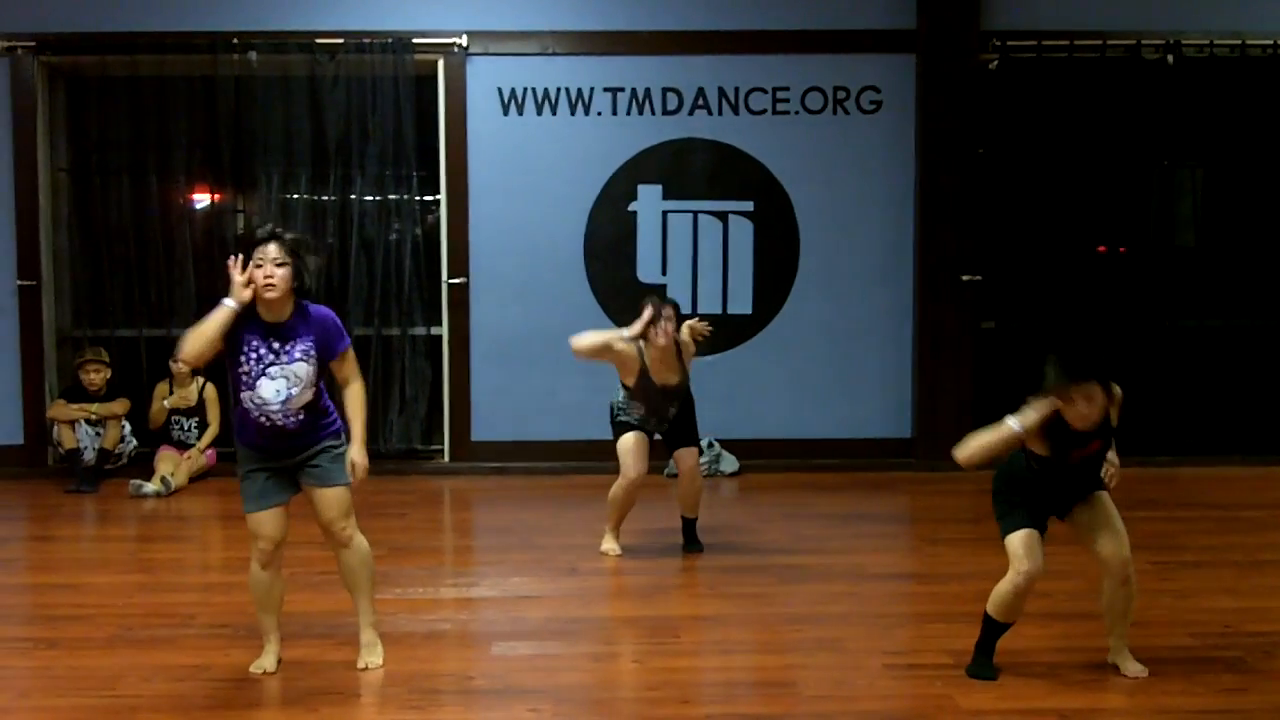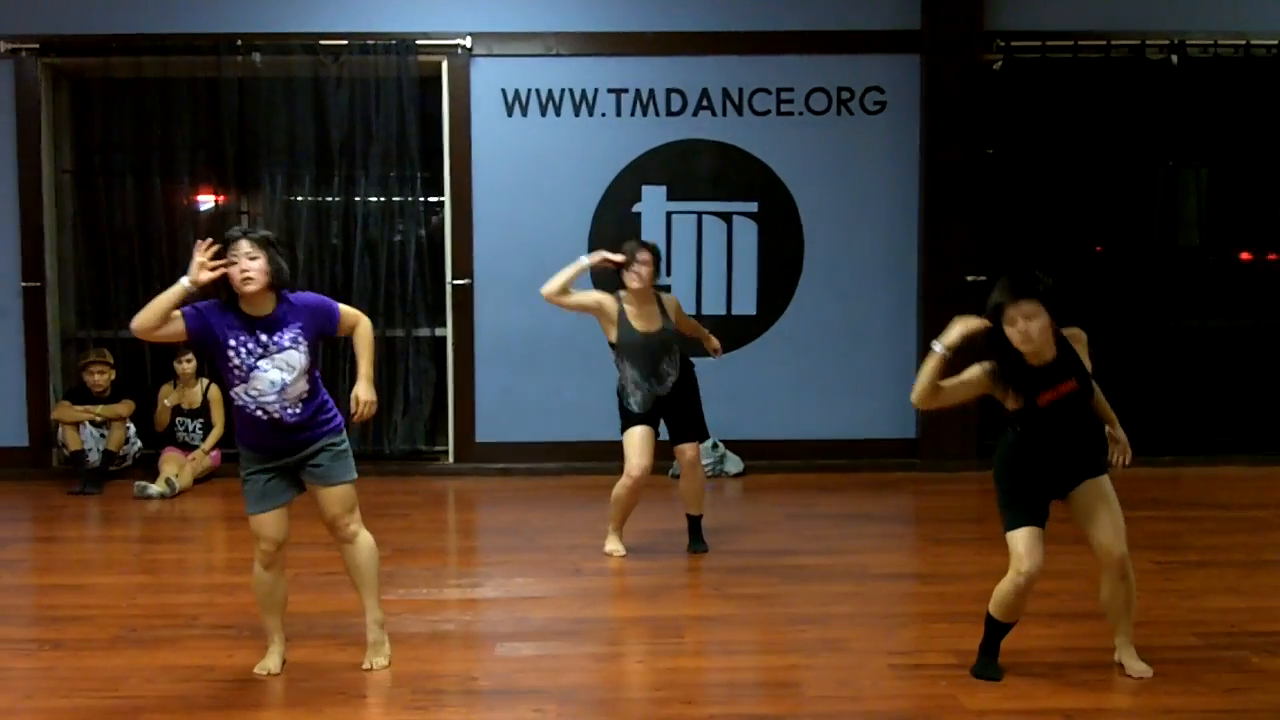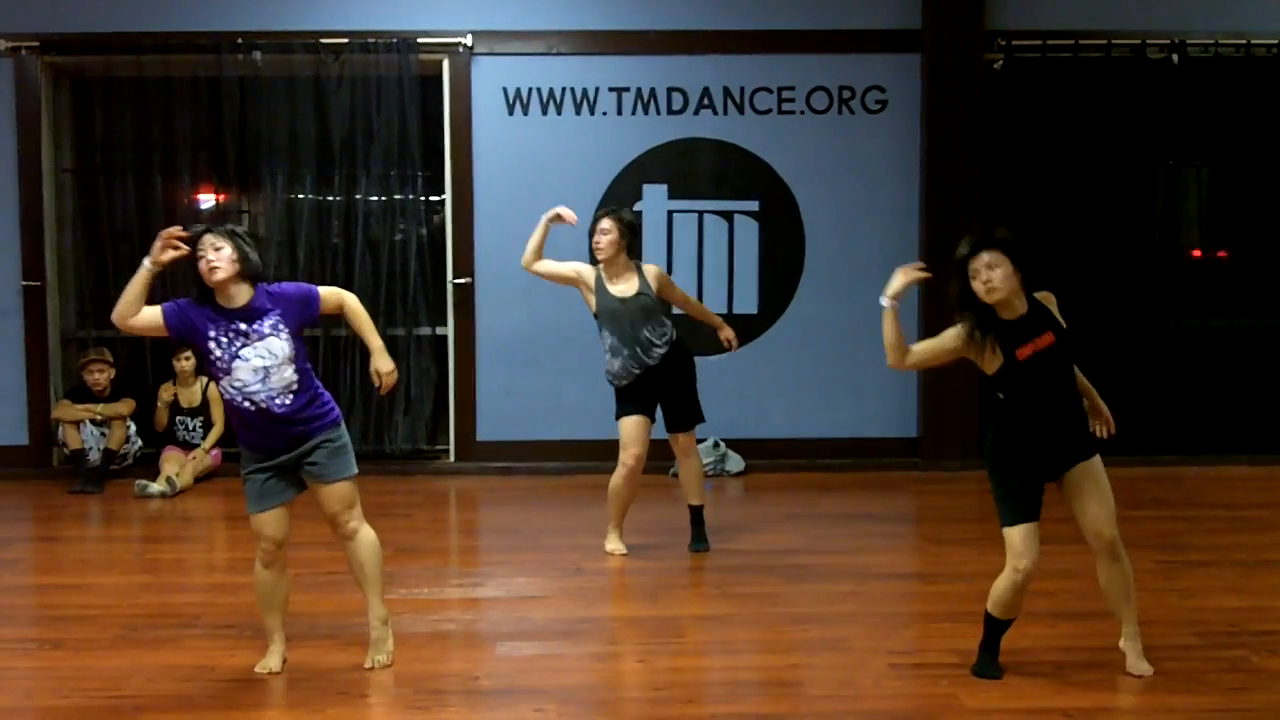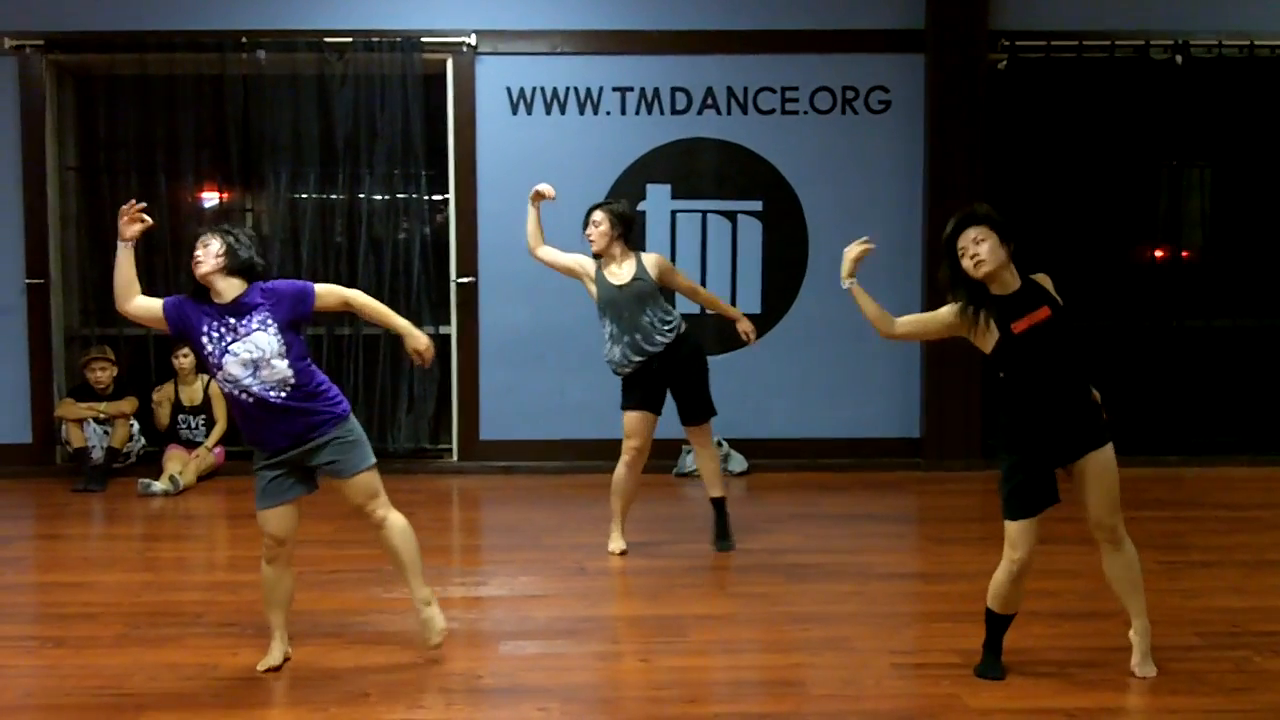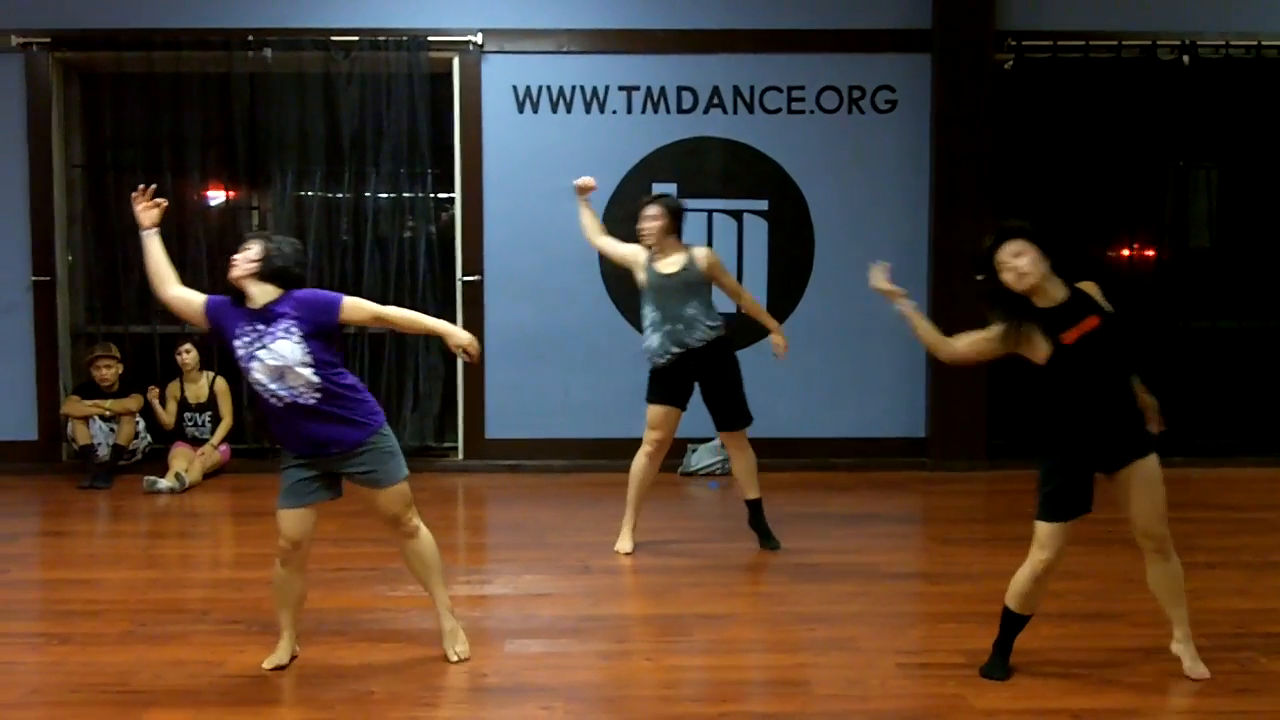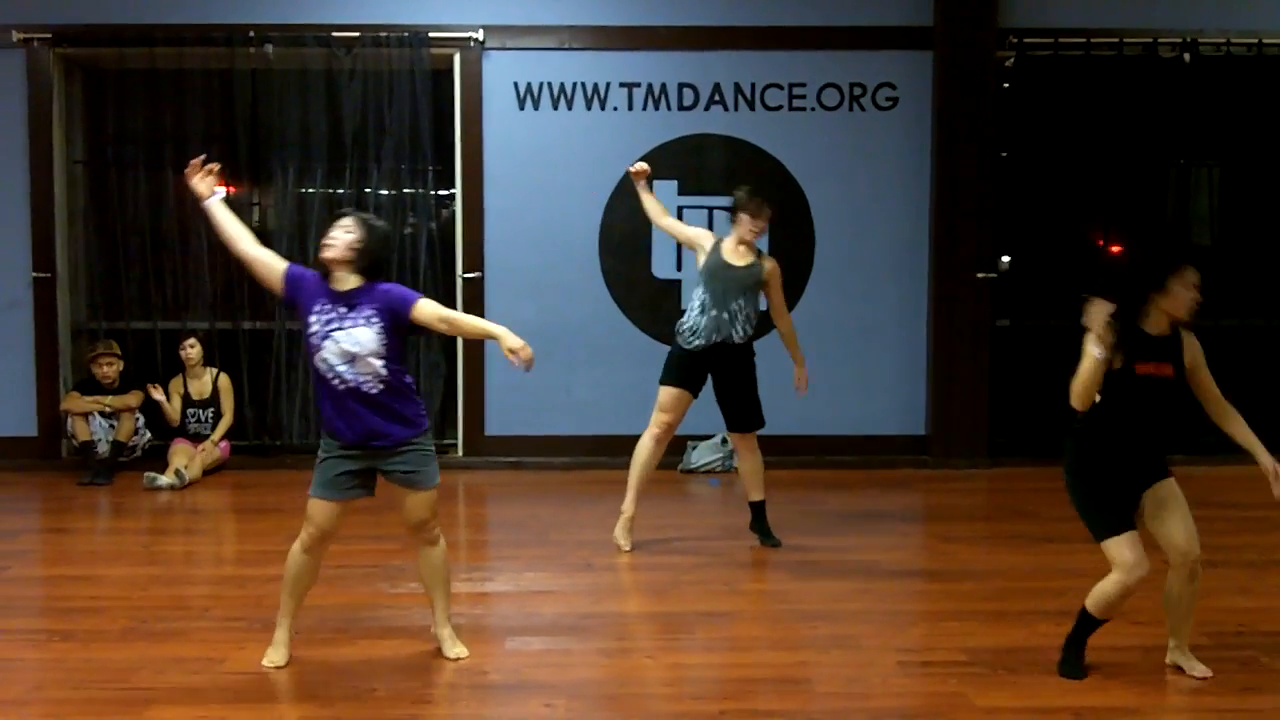
dt=0.3s
person 1, frame 1
left shoulder: (320, 322)
right shoulder: (237, 322)
left elbow: (350, 382)
right elbow: (188, 356)
left wrist: (358, 441)
right wrist: (232, 303)
left hip: (319, 443)
right hip: (259, 454)
left knee: (342, 532)
right knee: (266, 547)
left ankle: (368, 632)
right ankle: (270, 644)
person 1, frame 2
left shoulder: (306, 308)
right shoulder: (214, 319)
left elbow: (360, 323)
right elbow: (141, 327)
left wrist: (364, 380)
right wrist: (189, 282)
left hip: (320, 438)
right hip: (260, 453)
left knee: (347, 527)
right knee: (268, 547)
left ankle: (375, 628)
right ankle: (275, 644)
person 1, frame 3
left shoulder: (283, 299)
right shoulder: (195, 315)
left elbow: (343, 298)
right elbow: (125, 318)
left wrist: (378, 352)
right wrist: (152, 265)
left hip: (319, 432)
right hip: (260, 451)
left knee: (349, 522)
right knee: (269, 546)
left ankle: (379, 623)
right ankle: (276, 644)
person 1, frame 4
left shoulder: (277, 296)
right shoulder: (192, 312)
left elbow: (347, 297)
right elbow: (128, 304)
left wrist: (407, 330)
right wrist: (127, 243)
left hip: (328, 425)
right hip: (272, 447)
left knee: (377, 510)
right knee: (276, 544)
left ankle: (424, 601)
right ankle: (279, 642)
person 1, frame 5
left shoulder: (307, 305)
right shoulder: (229, 315)
left elbow: (379, 314)
right elbow: (169, 291)
left wrist: (446, 328)
right wrist: (149, 230)
left hip: (361, 434)
right hip: (301, 452)
left knee: (404, 521)
right knee: (290, 545)
left ankle: (447, 619)
right ankle: (285, 642)
person 1, frame 6
left shoulder: (387, 298)
right shoulder: (307, 287)
left elbow: (445, 318)
right elbow: (249, 250)
left wrist: (501, 333)
right wrist: (211, 199)
left hip: (404, 436)
right hip: (342, 443)
left knee: (425, 530)
right knee: (315, 535)
left ankle: (443, 628)
right ankle: (283, 632)
person 2, frame 1
left shoulder: (1111, 396)
right shoulder: (1034, 424)
right elbow: (965, 455)
left wrist: (1110, 453)
right wrist: (1018, 423)
left hip: (1081, 484)
right hip: (1025, 490)
left knee: (1121, 562)
right knee: (1025, 571)
left ankle: (1119, 649)
right ankle: (982, 653)
person 2, frame 2
left shoulder: (1075, 341)
right shoulder: (996, 372)
right elbow: (922, 399)
left wrist: (1113, 424)
right wrist: (945, 343)
left hip: (1081, 459)
right hip: (1024, 471)
left knee: (1117, 556)
right knee: (1026, 570)
left ankle: (1124, 647)
right ankle: (987, 651)
person 2, frame 3
left shoulder: (1046, 304)
right shoulder: (975, 336)
right elbow: (900, 359)
left wrist: (1092, 398)
right wrist: (890, 300)
left hip: (1072, 438)
right hip: (1015, 454)
left knee: (1107, 541)
right knee: (1022, 566)
left ankle: (1131, 640)
right ankle: (987, 650)
person 2, frame 4
left shoulder: (1042, 285)
right shoulder: (969, 314)
right elbow: (890, 327)
left wrist: (1085, 385)
right wrist: (850, 279)
left hip: (1082, 422)
right hip: (1027, 437)
left knee: (1110, 531)
right knee: (1018, 557)
left ankle: (1140, 633)
right ankle: (991, 649)
person 2, frame 5
left shoulder: (1089, 292)
right shoulder: (1019, 329)
right elbow: (948, 350)
left wrist: (1140, 393)
right wrist: (900, 303)
left hip: (1126, 428)
right hip: (1072, 442)
left knee: (1157, 540)
right knee: (1043, 558)
left ankle: (1183, 641)
right ankle: (1000, 649)
person 2, frame 6
left shoulder: (1185, 344)
right shoulder: (1113, 332)
left elbow: (1218, 407)
right elbow: (1080, 402)
right wrist: (1098, 344)
left hip: (1147, 461)
right hip: (1095, 464)
left knee: (1187, 555)
right knee: (1131, 570)
left ankle: (1178, 648)
right ankle: (1075, 642)
person 3, frame 1
left shoulder: (685, 347)
right shoulder: (629, 354)
left elbow: (688, 327)
right elbow: (578, 346)
left wrist: (692, 326)
right wrist: (627, 333)
left hip: (675, 410)
right hip: (633, 416)
left knee: (690, 467)
right knee: (634, 474)
left ankle: (690, 532)
right ankle: (610, 533)
person 3, frame 2
left shoulder: (668, 304)
right shoulder: (608, 306)
left elbow: (685, 324)
right elbow: (549, 293)
left wrist: (707, 337)
right wrist: (586, 262)
left hip: (679, 388)
right hip: (637, 399)
left knee: (690, 458)
right knee: (637, 472)
left ankle: (695, 530)
right ankle: (613, 533)
person 3, frame 3
left shoulder: (651, 274)
right shoulder: (586, 277)
left elbow: (685, 302)
right elbow: (530, 263)
left wrist: (720, 324)
right wrist: (547, 222)
left hip: (672, 363)
right hip: (632, 378)
left knee: (685, 444)
right knee: (631, 459)
left ankle: (697, 525)
right ankle: (613, 532)
person 3, frame 4
left shoulder: (651, 263)
right shoulder: (588, 268)
left elbow: (694, 291)
right elbow: (537, 248)
left wrist: (736, 316)
right wrist: (534, 203)
left hip: (680, 353)
right hip: (639, 368)
left knee: (700, 435)
right knee: (633, 450)
left ankle: (720, 517)
right ankle: (617, 529)
person 3, frame 5
left shoulder: (702, 257)
right shoulder: (640, 259)
left elbow: (739, 295)
right elbow: (597, 237)
left wrist: (773, 328)
right wrist: (584, 199)
left hip: (714, 353)
right hip: (668, 362)
left knee: (735, 438)
right knee: (654, 444)
left ankle: (757, 518)
right ankle: (627, 527)
person 3, frame 6
left shoulder: (767, 266)
right shoulder: (705, 242)
left elbow: (780, 315)
right elbow: (662, 218)
left wrist: (798, 360)
right wrist: (641, 185)
left hip: (735, 354)
right hip: (692, 347)
left knee: (745, 440)
right knee: (660, 427)
left ankle: (759, 519)
right ankle: (627, 513)
